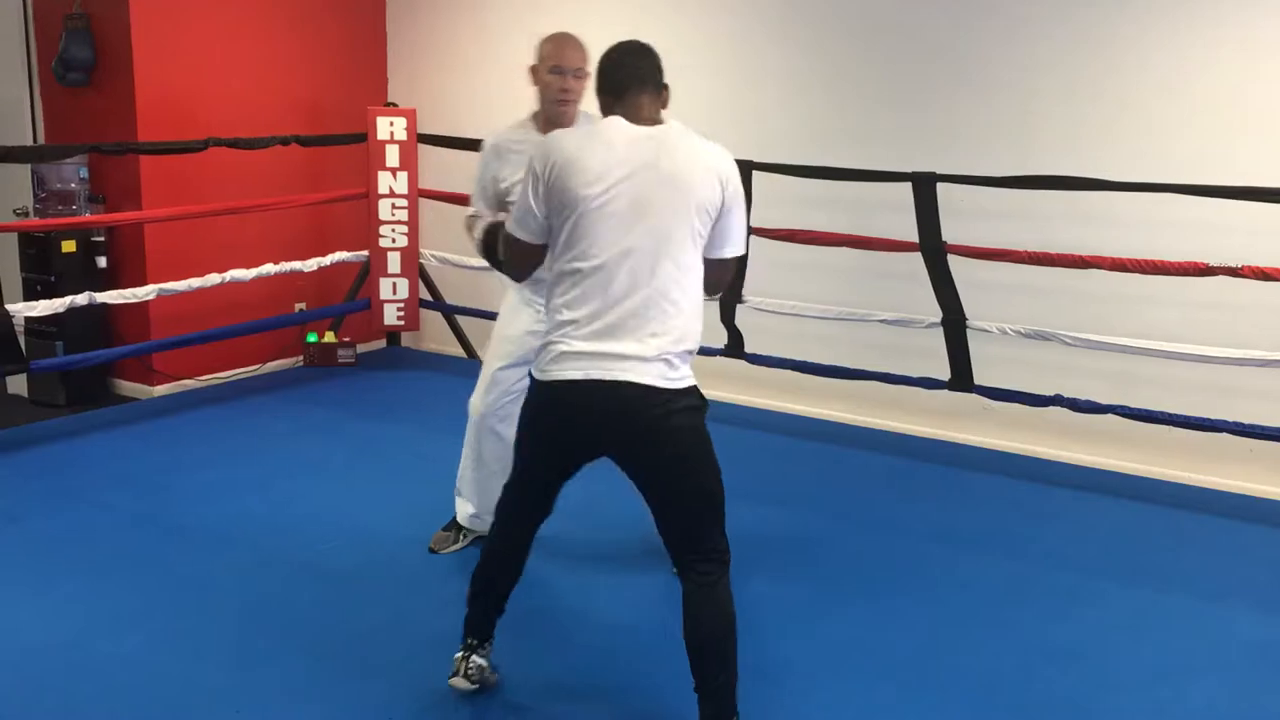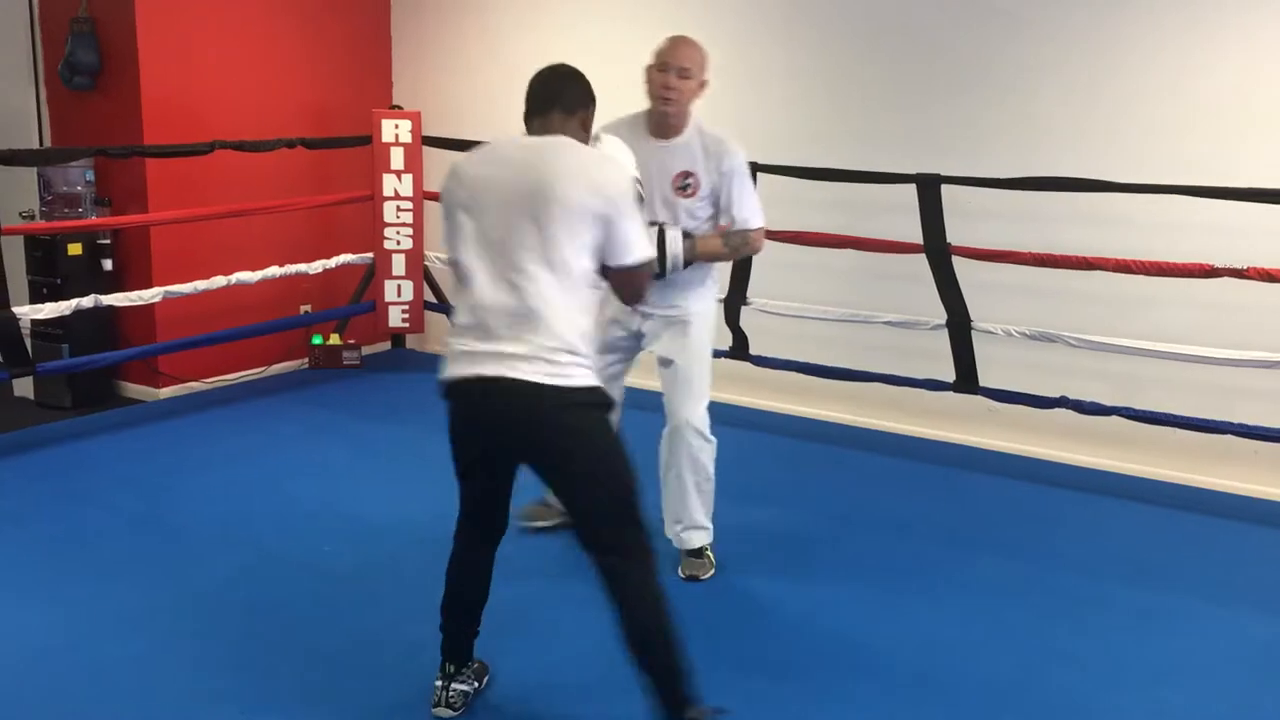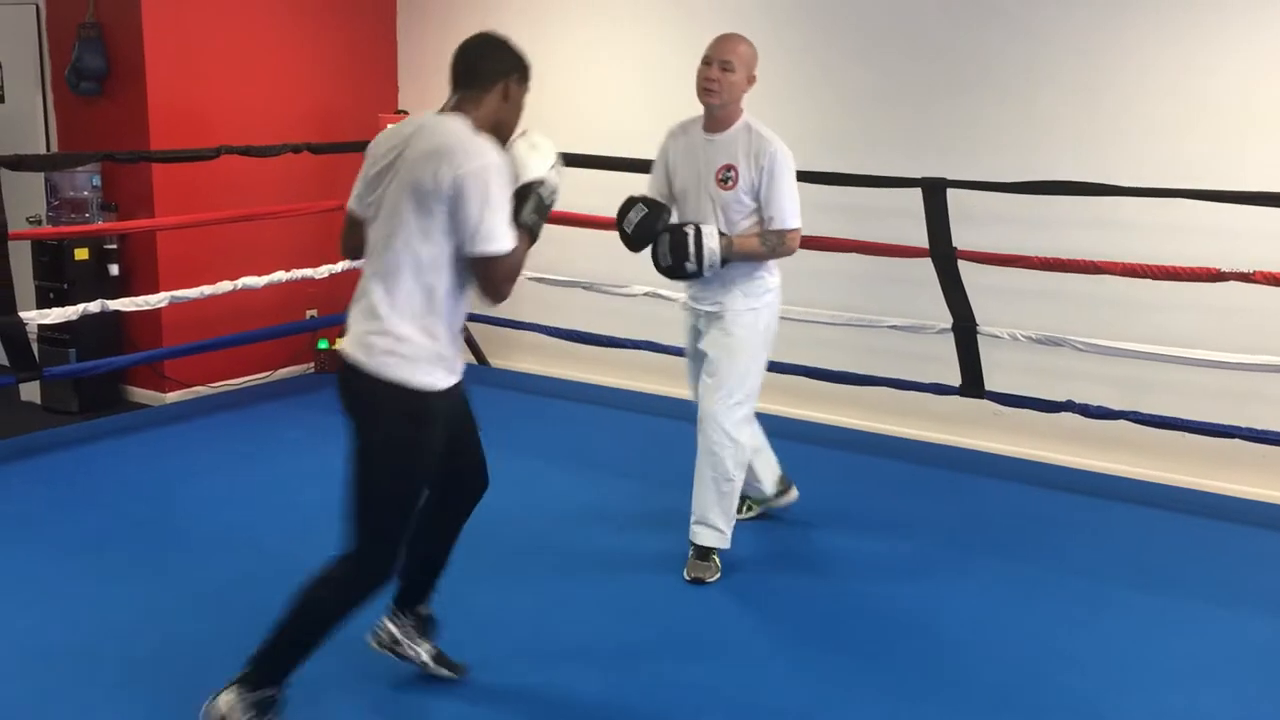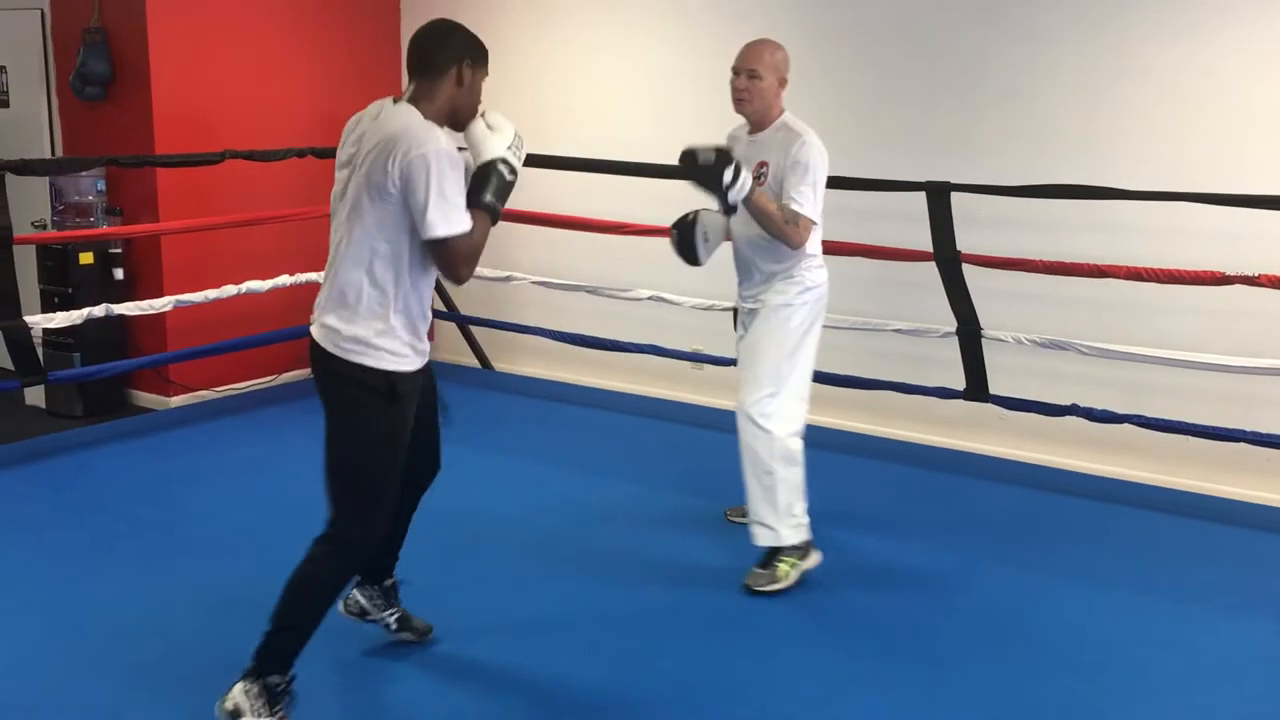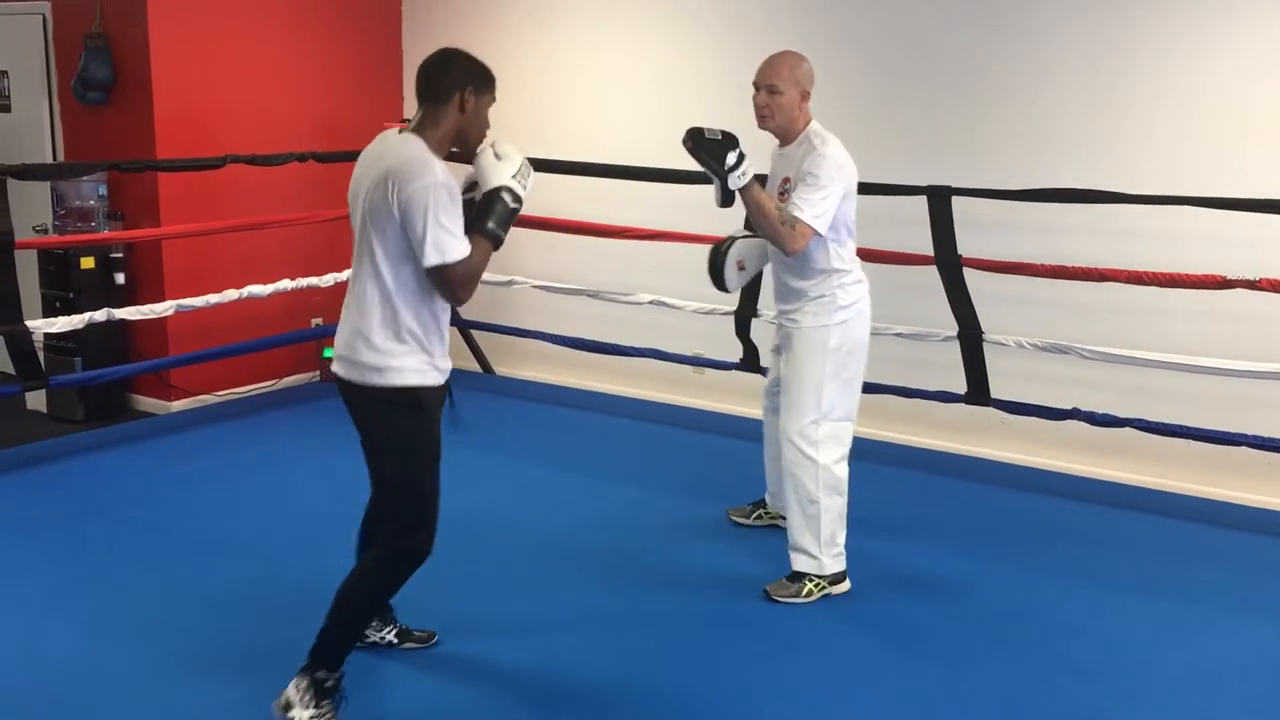
dt=0.3s
person 1, frame 1
left shoulder: (557, 152)
right shoulder: (712, 162)
left elbow: (515, 260)
right elbow: (719, 276)
left hip: (563, 383)
right hip: (658, 392)
left knee: (520, 512)
right knee: (705, 562)
left ankle: (471, 653)
person 1, frame 2
left shoulder: (466, 170)
right shoulder: (602, 173)
right elbow: (634, 288)
left hip: (472, 385)
right hip: (557, 393)
left knee: (479, 531)
right knee: (627, 558)
person 1, frame 3
left shoulder: (398, 138)
right shoulder: (477, 163)
left elbow: (354, 237)
right elbow: (496, 278)
right wrist: (534, 198)
left hip: (382, 357)
right hip: (403, 377)
left knee: (463, 485)
right knee: (375, 554)
left ankle: (406, 622)
person 1, frame 4
left shoulder: (369, 121)
right shoulder: (427, 145)
right elbow: (459, 264)
right wrist: (494, 178)
left hip: (388, 349)
right hip: (371, 360)
left knee: (419, 469)
right knee: (351, 530)
left ankle: (374, 589)
person 1, frame 5
left shoulder: (387, 150)
right shoulder: (425, 176)
right elbow: (457, 287)
left wrist: (470, 207)
right wrist: (499, 208)
left hip: (398, 363)
right hip: (392, 377)
left knee: (399, 507)
right knee: (407, 538)
left ankle: (369, 617)
person 2, frame 1
right shoulder: (505, 143)
right elbow: (479, 216)
right wrist: (491, 236)
right hip: (532, 299)
right knee: (491, 408)
right ankle: (474, 517)
person 2, frame 2
left shoulder: (720, 155)
right shoulder: (614, 136)
left elbow: (750, 238)
left wrist: (681, 249)
left hip: (684, 303)
right hip: (621, 295)
left knee: (687, 420)
left ankle: (693, 538)
right ankle: (569, 498)
person 2, frame 3
left shoulder: (767, 150)
right shoulder: (679, 137)
left elbow: (786, 240)
right elbow: (663, 203)
left wrist: (712, 246)
right wrist: (642, 216)
left hip: (746, 301)
right hip: (702, 298)
left knee: (722, 412)
right knee: (721, 404)
left ankle: (708, 538)
right ankle: (769, 486)
person 2, frame 4
left shoulder: (800, 144)
right shoulder: (736, 140)
left elbow: (797, 233)
left wrist: (740, 187)
right wrist: (705, 223)
left hip: (791, 293)
right hip: (755, 292)
left knee: (762, 407)
right knee: (767, 403)
left ankle: (790, 542)
right ankle: (779, 505)
person 2, frame 5
left shoulder: (823, 157)
right shoulder: (784, 150)
left elbow: (792, 239)
left wrist: (738, 179)
right wrist: (751, 248)
left hip: (830, 312)
right hip: (801, 309)
left knee: (809, 432)
right knee: (780, 408)
left ankle: (823, 567)
right ankle: (781, 504)
